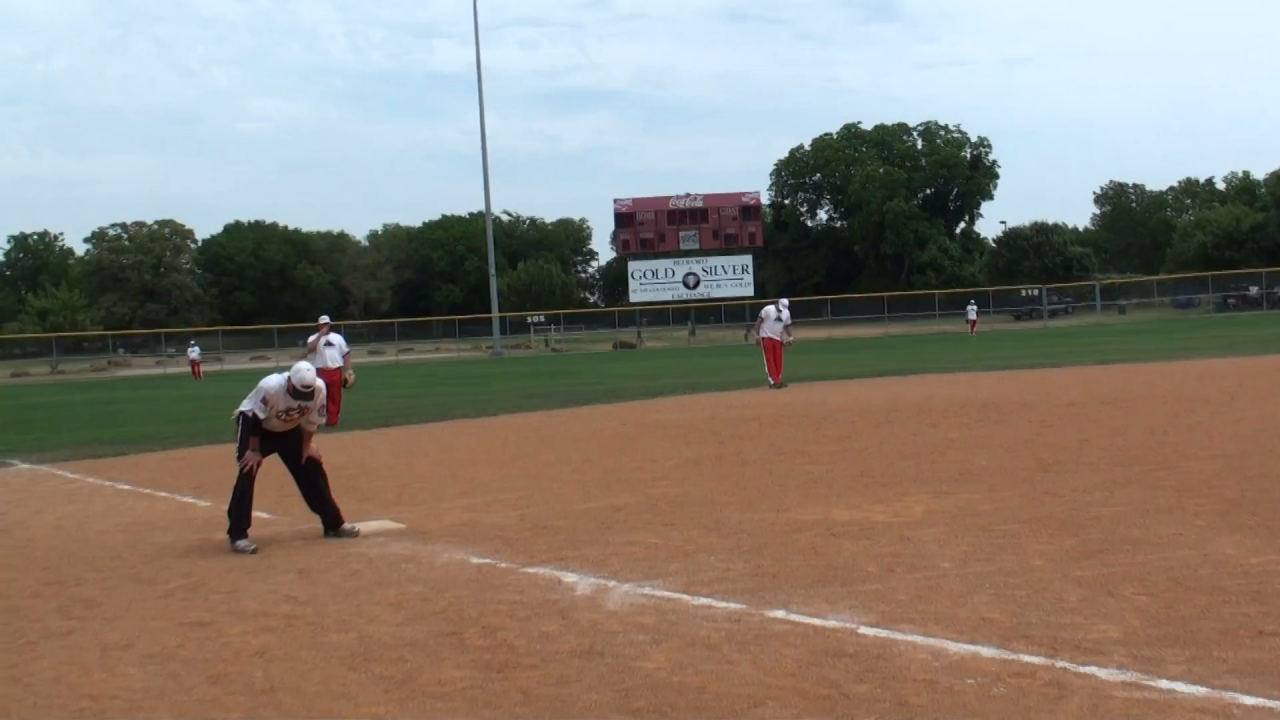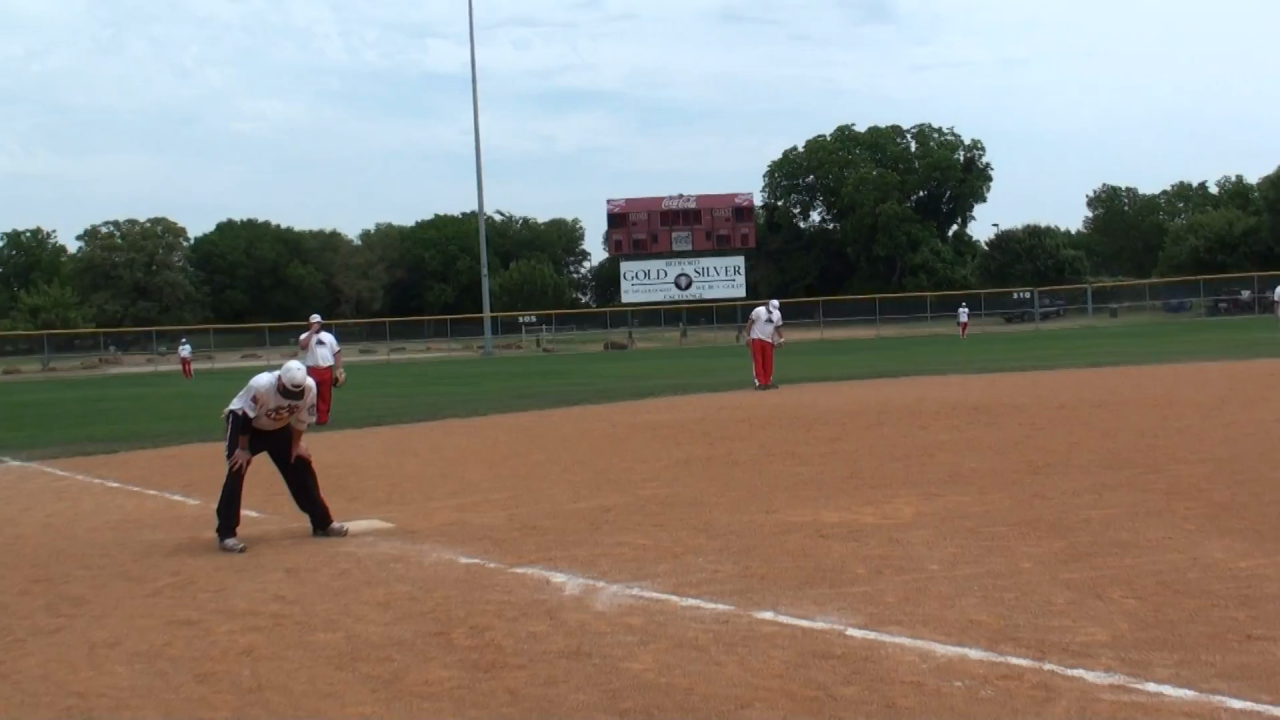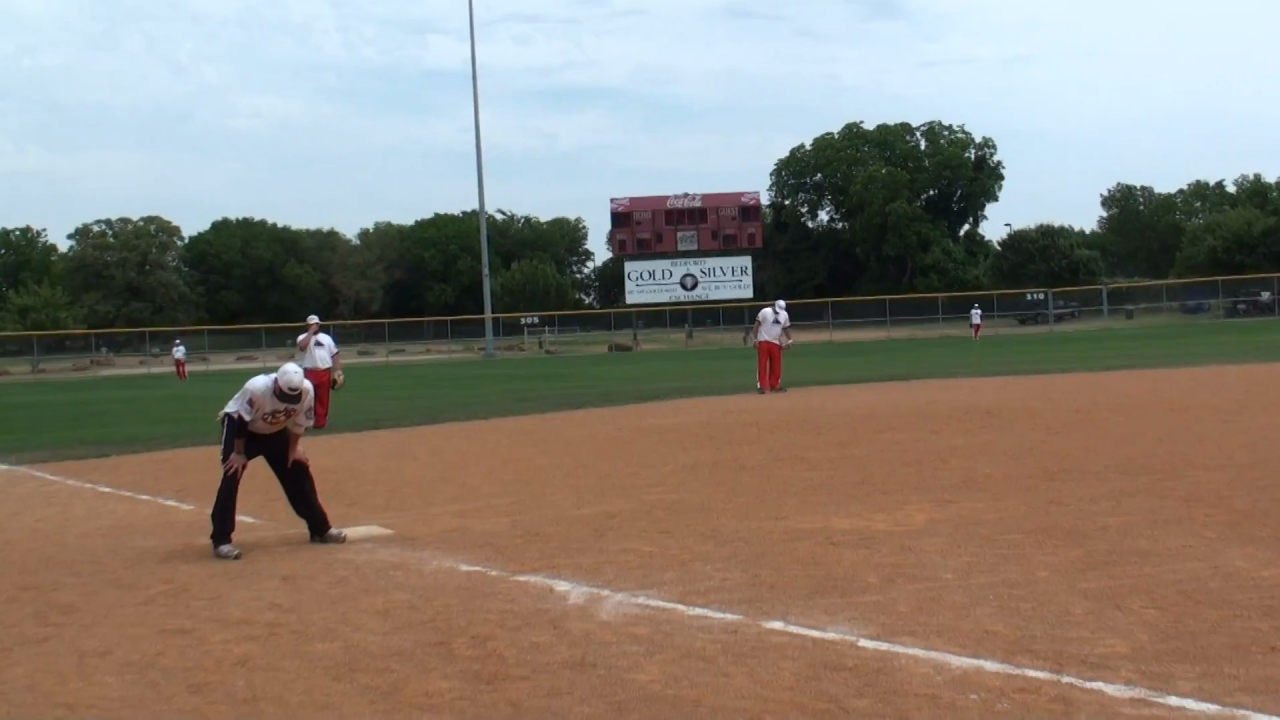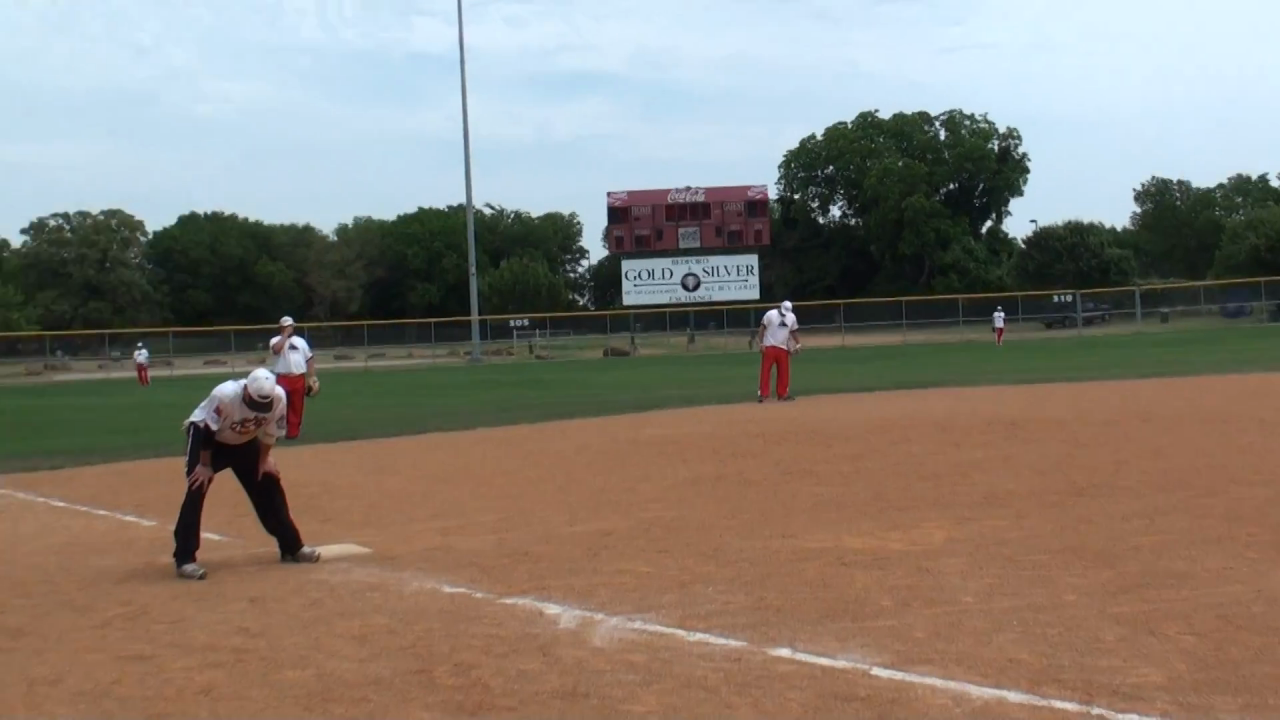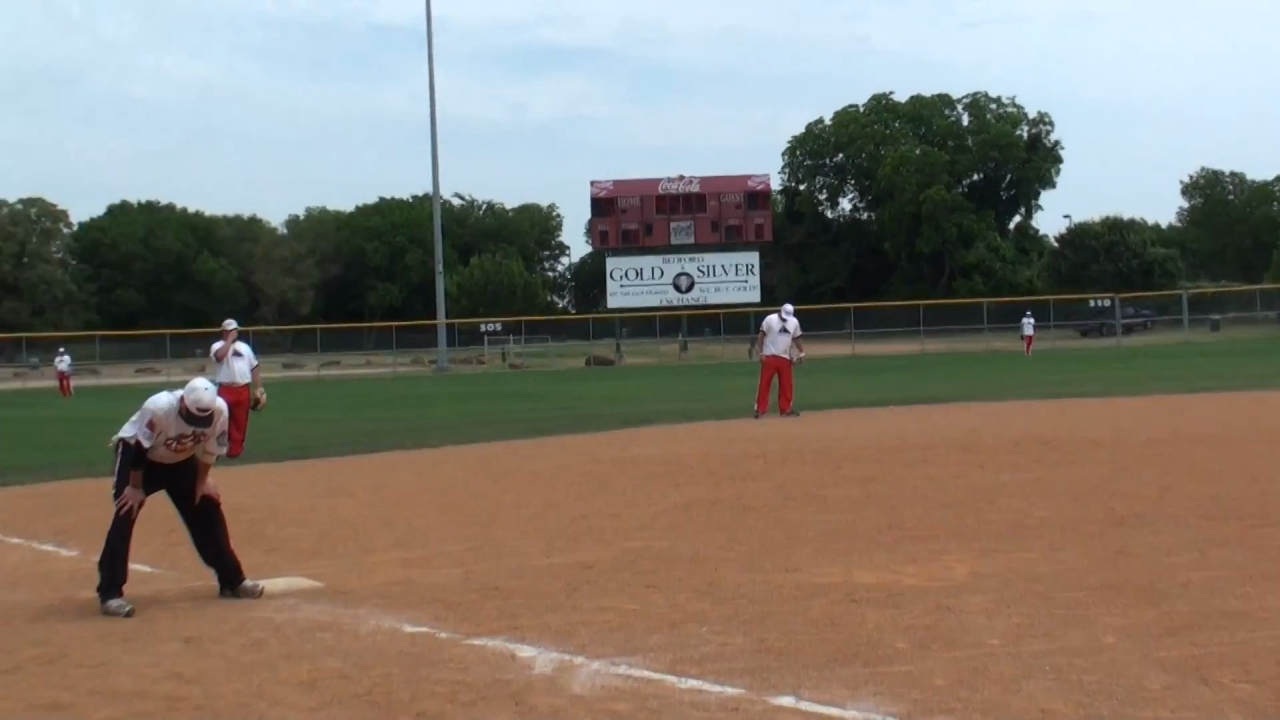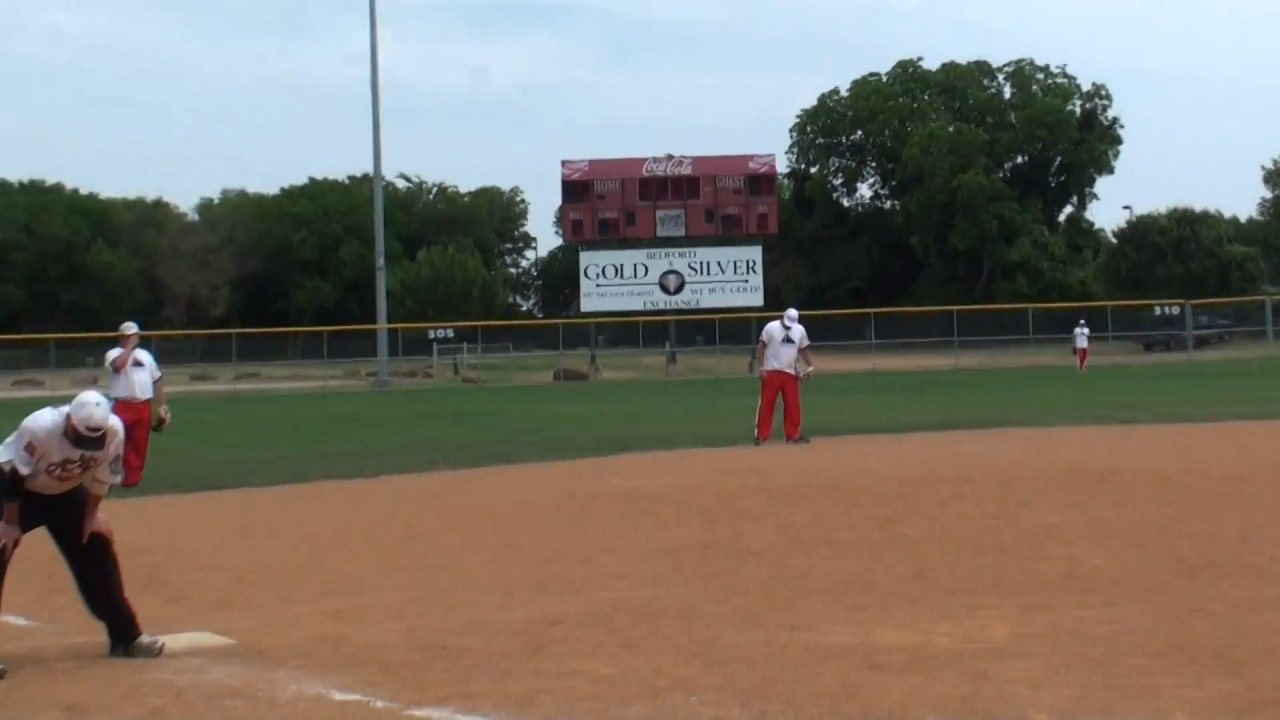
dt=0.1s
person 1, frame 1
left shoulder: (319, 388)
right shoulder: (270, 387)
left elbow: (312, 419)
right elbow: (254, 418)
left wrist: (306, 445)
right wrist: (254, 450)
left hip: (289, 430)
right hip: (254, 425)
left knee: (312, 470)
right knee: (247, 475)
left ankle: (333, 524)
person 1, frame 2
left shoulder: (309, 387)
right shoulder: (260, 385)
left elbow: (302, 418)
right elbow: (244, 416)
left wrist: (296, 444)
right wrist: (243, 449)
left hip: (278, 428)
right hip: (245, 424)
left knee: (302, 469)
right knee: (236, 473)
left ankle: (322, 523)
person 1, frame 3
left shoulder: (307, 390)
right shoulder: (256, 388)
left elbow: (299, 421)
right elbow: (239, 421)
left wrist: (293, 447)
right wrist: (239, 453)
left hip: (275, 432)
right hip: (240, 427)
left knee: (299, 473)
right knee: (232, 478)
left ankle: (320, 529)
right ankle: (221, 540)
person 1, frame 4
left shoulder: (278, 397)
right shoulder: (225, 395)
left elbow: (270, 431)
right elbow: (206, 430)
left wrist: (263, 459)
right wrist: (205, 465)
left hip: (244, 442)
right hip: (206, 437)
left knee: (269, 486)
right knee: (197, 492)
left ankle: (292, 547)
right ankle: (185, 559)
person 1, frame 5
left shoulder: (219, 410)
right shoulder: (159, 408)
left elbow: (208, 448)
right elbow: (137, 447)
left wrist: (201, 480)
right wrist: (136, 487)
left hip: (181, 462)
right hip: (138, 457)
left knee: (207, 511)
right knee: (125, 517)
left ankle: (232, 582)
right ankle: (111, 592)
person 1, frame 6
left shoulder: (113, 433)
right shoulder: (40, 428)
left elbow: (101, 477)
left wrist: (91, 515)
left hip: (70, 493)
left knee: (98, 553)
